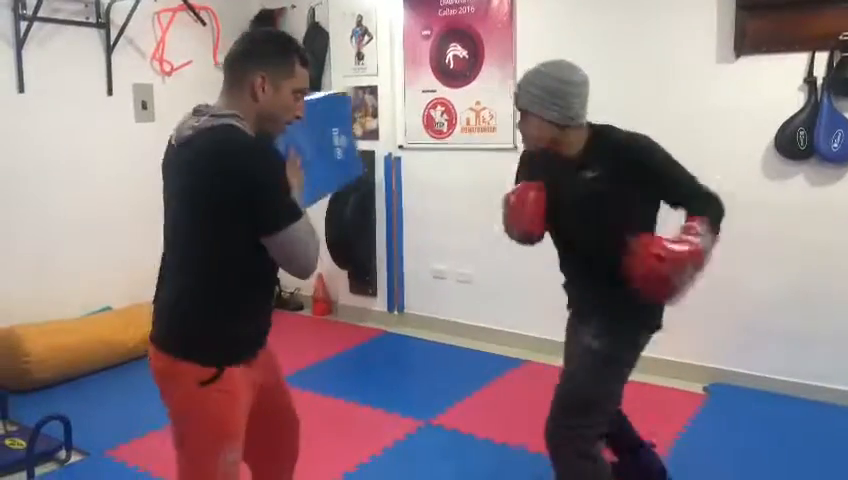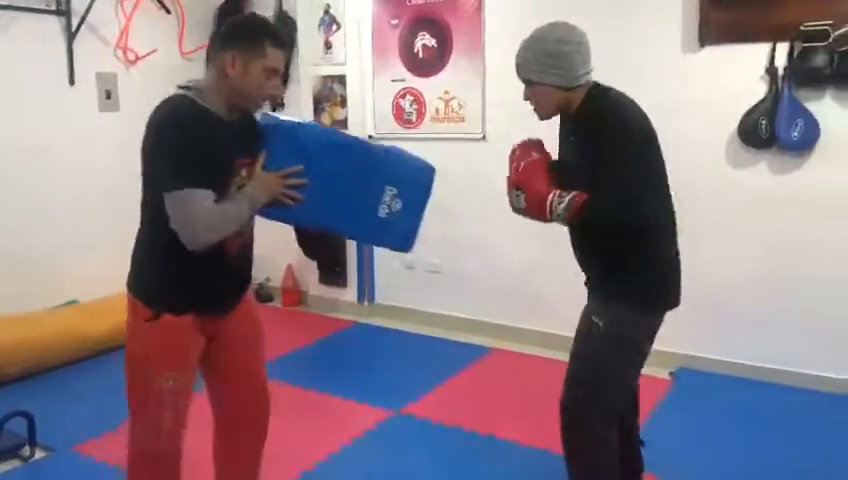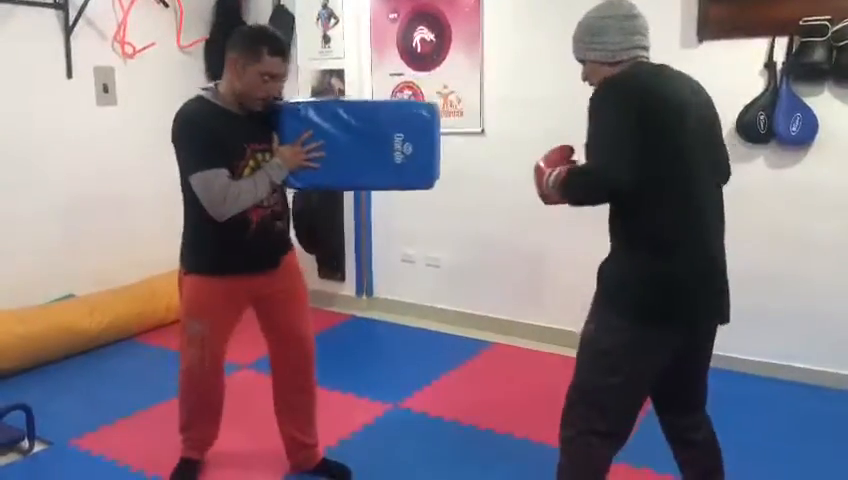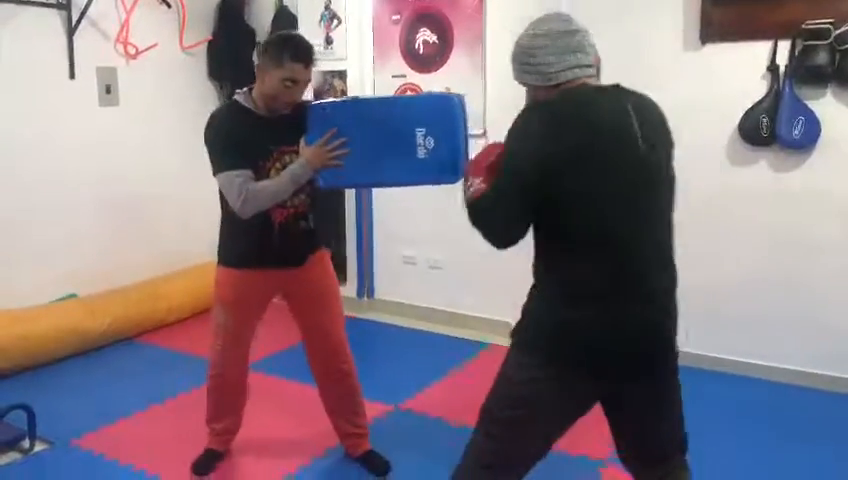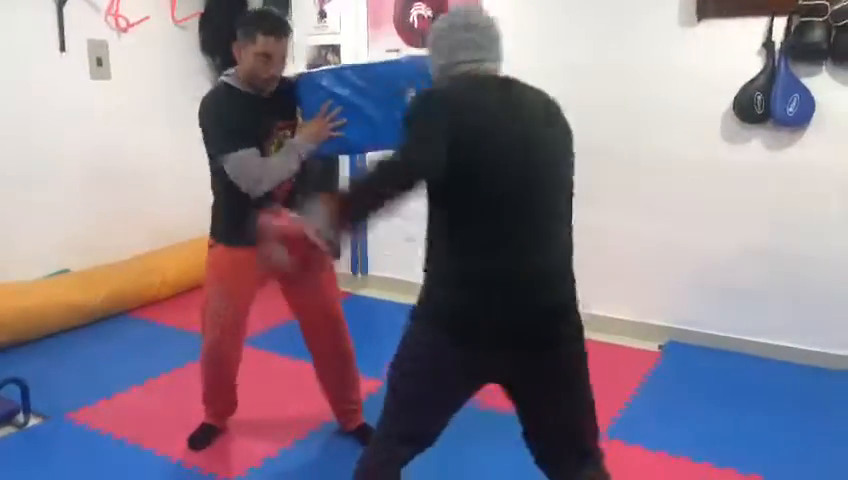
dt=1s
person 1, frame 1
left shoulder: (625, 152)
right shoulder: (537, 159)
left elbow: (708, 206)
right elbow: (529, 229)
left wrist: (687, 250)
right wrist: (519, 213)
left hip: (625, 305)
right hip: (588, 300)
left knee: (568, 429)
right knee: (590, 403)
person 1, frame 2
left shoulder: (610, 121)
right shoulder: (586, 111)
left elbow: (627, 213)
left wrist: (550, 200)
right wrist: (545, 177)
left hip: (633, 284)
right hip: (631, 277)
left knee: (584, 406)
right knee: (614, 385)
person 1, frame 3
left shoulder: (619, 94)
right shoulder: (690, 91)
left elbow: (609, 178)
left wrist: (558, 178)
left hip: (644, 286)
right hip: (702, 284)
left knee: (590, 424)
right knee: (686, 411)
person 1, frame 4
left shoulder: (541, 124)
right shoulder: (647, 114)
left elbow: (502, 227)
left wrist: (478, 182)
left hip: (564, 333)
right hip: (646, 331)
person 1, frame 5
left shoulder: (440, 104)
right shoulder: (545, 108)
left elbow: (406, 171)
left wrist: (321, 217)
left hip: (458, 312)
right hip: (545, 313)
left knee: (398, 433)
person 2, frame 1
left shoulder: (196, 141)
right shoulder: (247, 155)
right elbow: (302, 259)
left wrist: (279, 191)
right wrist: (289, 193)
left hip: (241, 341)
right hip: (200, 355)
left knee: (278, 438)
person 2, frame 2
left shoulder: (246, 123)
right shoulder: (176, 123)
right elbow: (198, 228)
left wrist: (274, 185)
right wrist: (257, 193)
left hip: (231, 296)
right hip: (168, 305)
left knee: (248, 407)
right knee: (159, 432)
person 2, frame 3
left shoulder: (272, 113)
right shoulder: (195, 120)
left elbow: (308, 164)
right elbow: (221, 202)
right wrist: (280, 165)
left hip: (275, 259)
right hip: (212, 269)
left knee: (297, 357)
right knee: (201, 369)
person 2, frame 4
left shoulder: (307, 116)
right shoulder: (226, 124)
left elbow: (336, 168)
right elbow: (244, 201)
right wrist: (305, 165)
left hip: (306, 255)
right hip: (245, 262)
left knee: (333, 352)
right knee: (227, 358)
left ankle: (356, 441)
right ankle: (219, 439)
person 2, frame 5
left shoulder: (293, 91)
right shoulder: (218, 105)
left elbow: (324, 141)
right elbow: (255, 181)
right wrist: (304, 142)
right hip: (237, 241)
left knee: (330, 328)
right knee: (220, 339)
left ankle: (351, 416)
right ankle: (216, 415)
